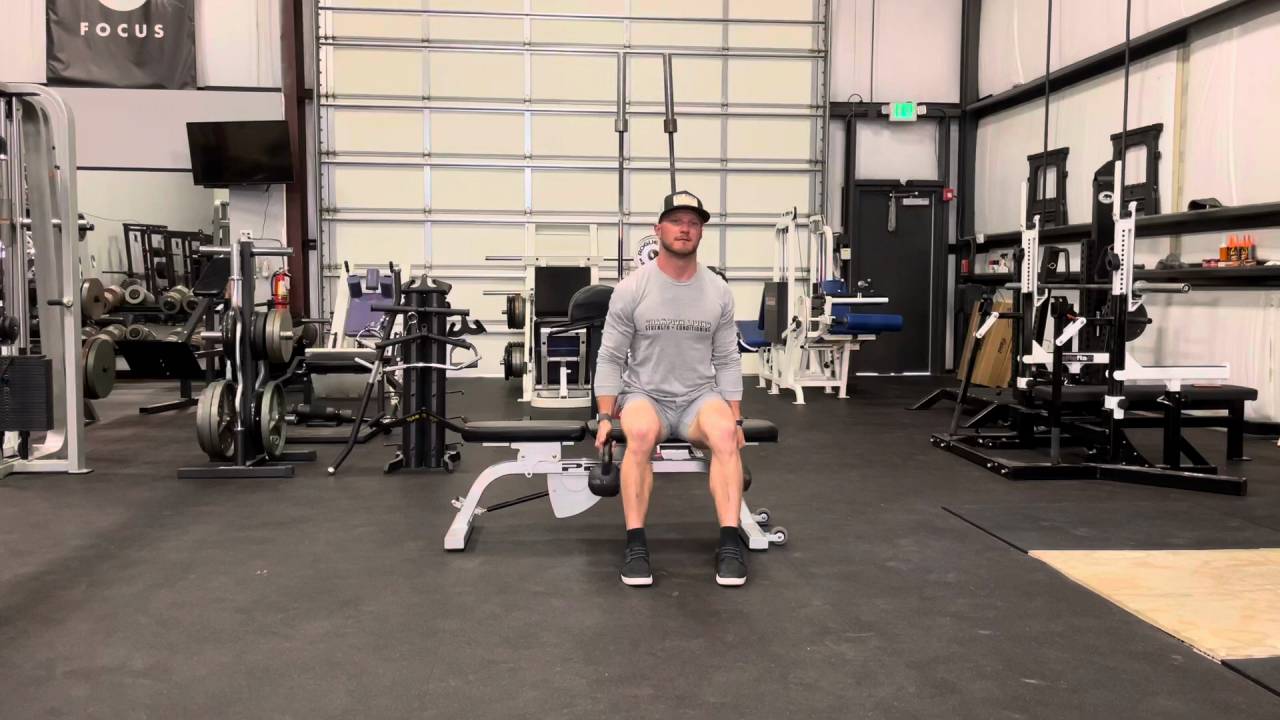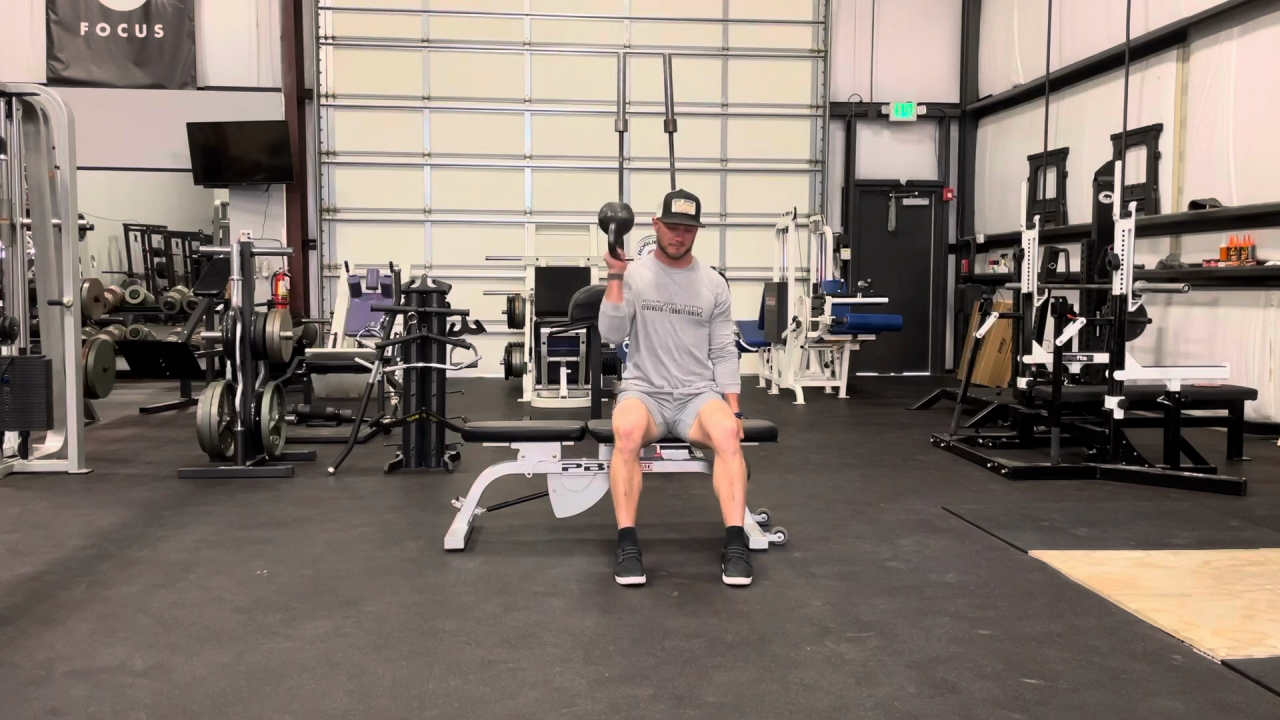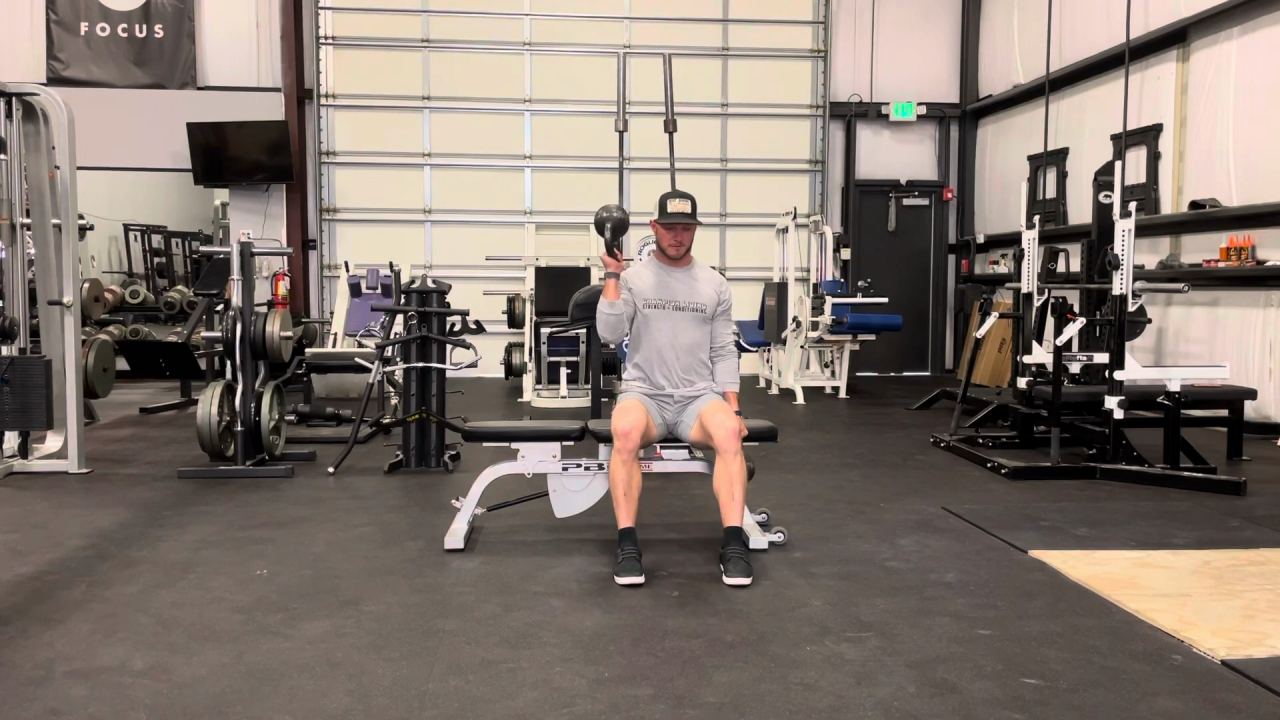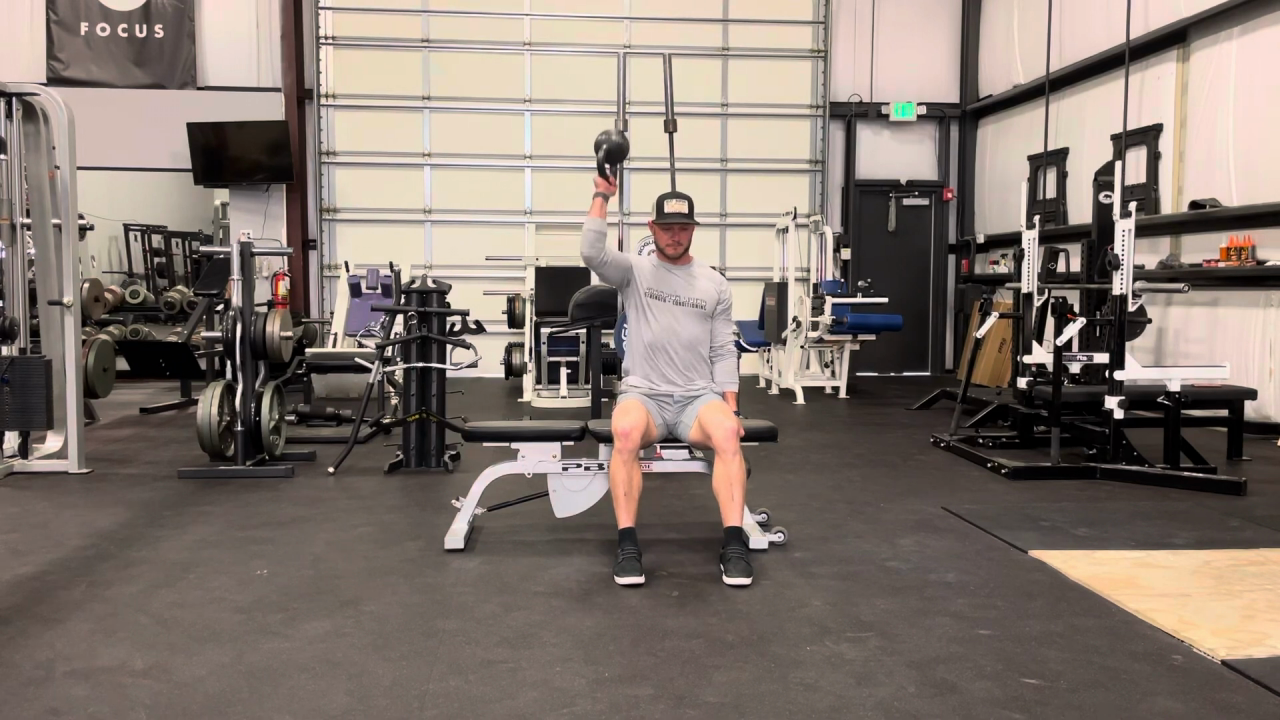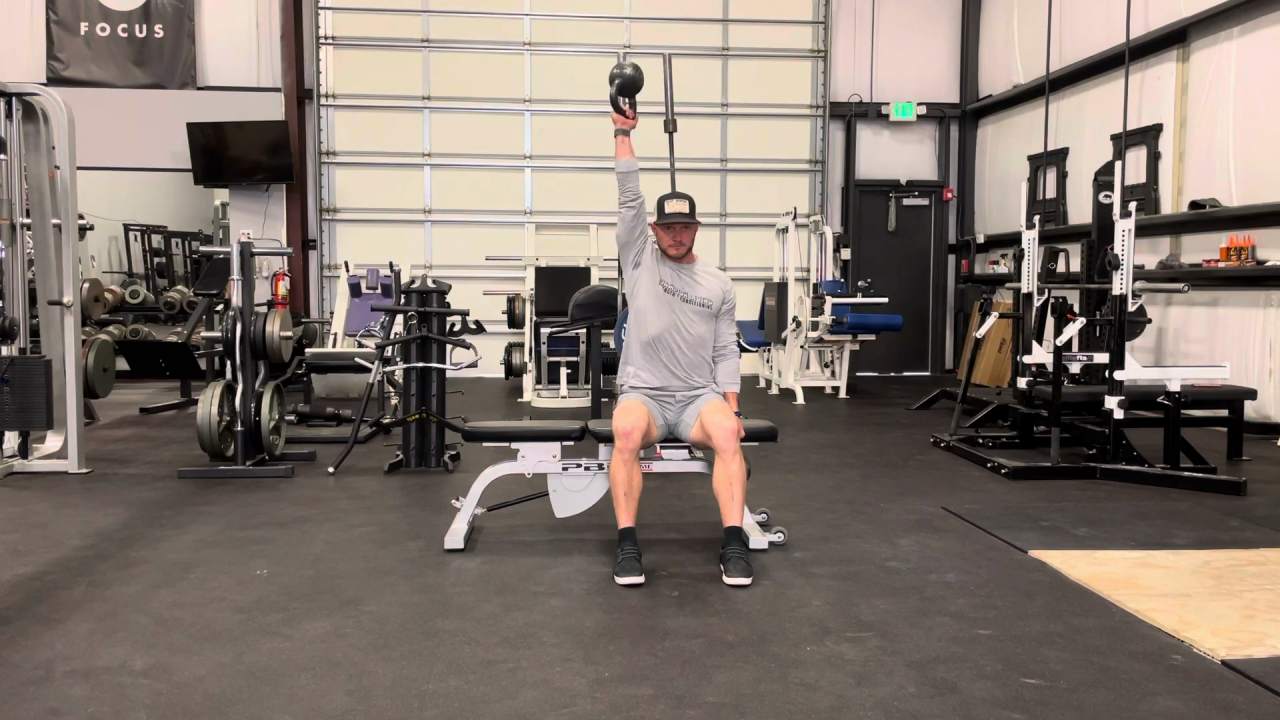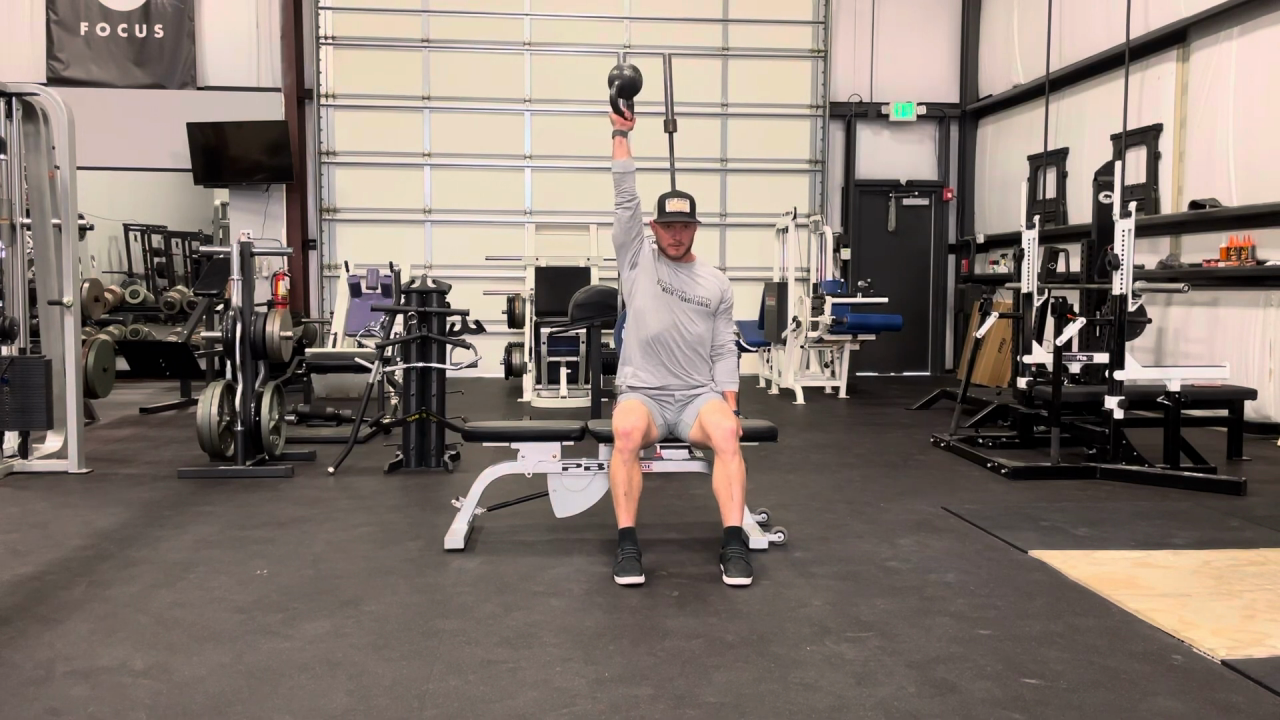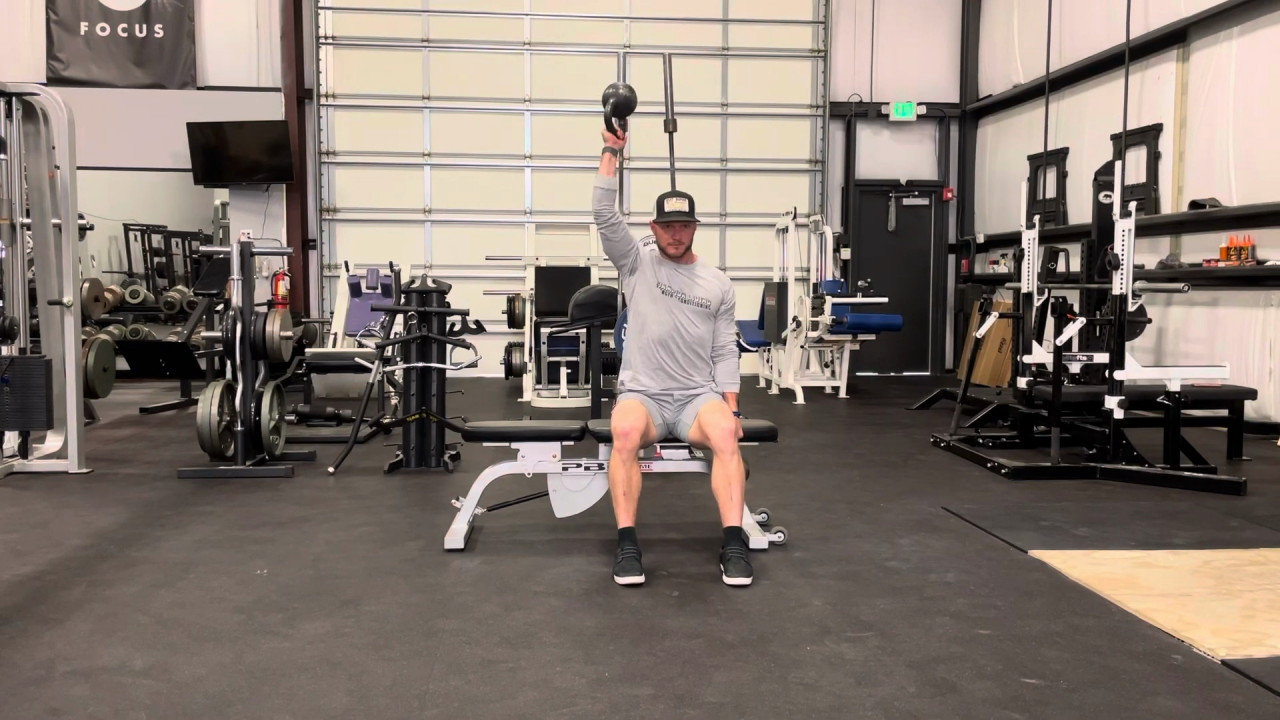
dt=0.7s
person 1, frame 1
left shoulder: (719, 292)
right shoulder: (632, 288)
left elbow: (727, 360)
right elbow: (611, 357)
left wrist: (736, 418)
right wrist: (606, 414)
left hip: (699, 398)
right hip: (645, 396)
left knee: (724, 434)
right knee: (641, 434)
left ankle: (730, 543)
right ankle: (635, 544)
person 1, frame 2
left shoulder: (713, 284)
right shoulder: (634, 275)
left elbow: (723, 352)
right elbow: (612, 334)
left wrist: (733, 410)
right wrist: (615, 276)
left hip: (697, 394)
right hip: (643, 391)
left knee: (726, 433)
right knee: (627, 432)
left ankle: (735, 543)
right ankle: (627, 543)
person 1, frame 3
left shoulder: (715, 284)
right shoulder: (633, 278)
left elbow: (724, 352)
right elbow: (610, 332)
left wrist: (733, 408)
right wrist: (612, 275)
left hip: (698, 396)
right hip: (644, 393)
left knee: (728, 433)
right knee: (625, 431)
left ankle: (733, 544)
right ankle: (627, 544)
person 1, frame 4
left shoulder: (715, 284)
right shoulder: (634, 269)
left elbow: (724, 352)
right elbow: (591, 254)
left wrist: (731, 408)
right wrist: (602, 197)
left hip: (698, 396)
right hip: (644, 392)
left knee: (727, 434)
right knee: (625, 432)
left ankle: (734, 544)
right ankle: (627, 545)
person 1, frame 5
left shoulder: (718, 284)
right shoulder: (640, 260)
left elbow: (726, 352)
right elbow: (629, 196)
left wrist: (733, 408)
right wrist: (623, 132)
left hip: (699, 395)
right hip: (643, 393)
left knee: (727, 434)
right knee: (626, 432)
left ankle: (733, 544)
right ankle: (627, 544)
person 1, frame 6
left shoulder: (716, 283)
right shoulder: (637, 259)
left elbow: (724, 350)
right elbow: (625, 197)
left wrist: (731, 406)
right wrist: (621, 133)
left hip: (698, 394)
right hip: (642, 392)
left knee: (726, 434)
right knee: (627, 432)
left ankle: (733, 544)
right ankle: (627, 544)
person 1, frame 7
left shoulder: (718, 284)
right shoulder: (637, 263)
left elbow: (725, 352)
right elbow: (604, 214)
left wrist: (731, 408)
right wrist: (611, 150)
left hip: (698, 395)
right hip: (642, 392)
left knee: (725, 435)
right knee: (625, 433)
left ankle: (733, 545)
right ankle: (627, 545)
